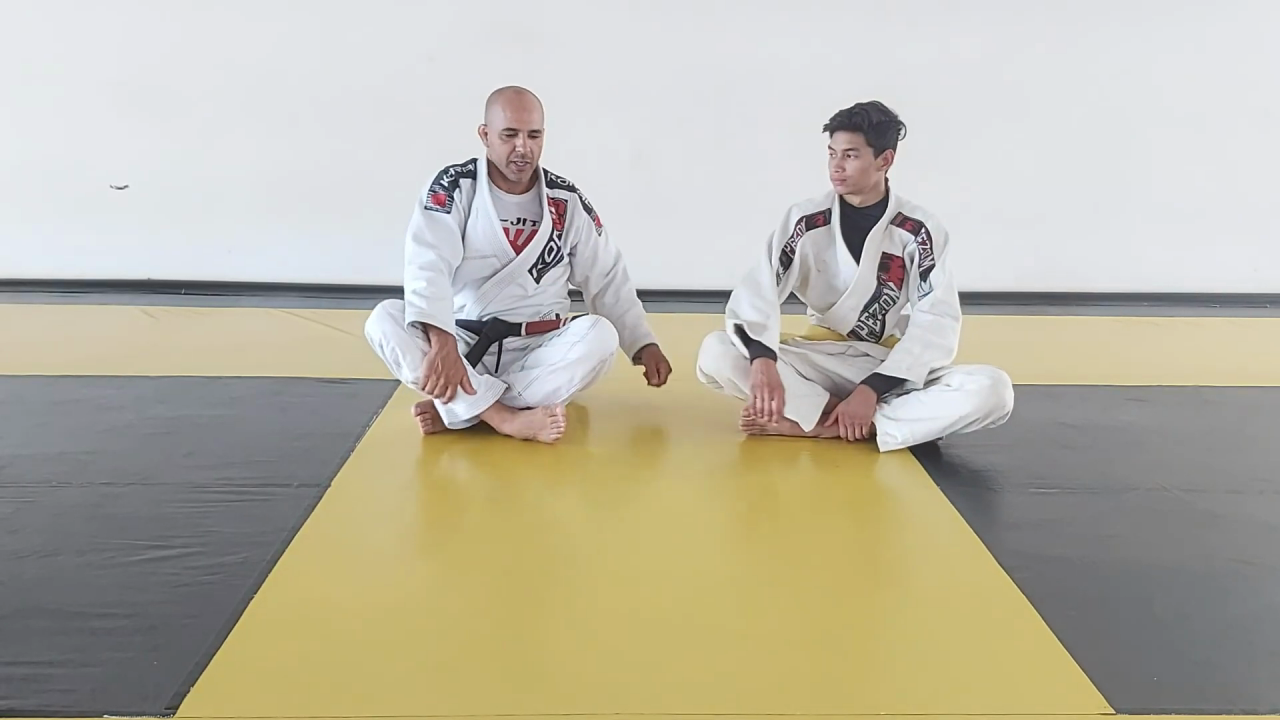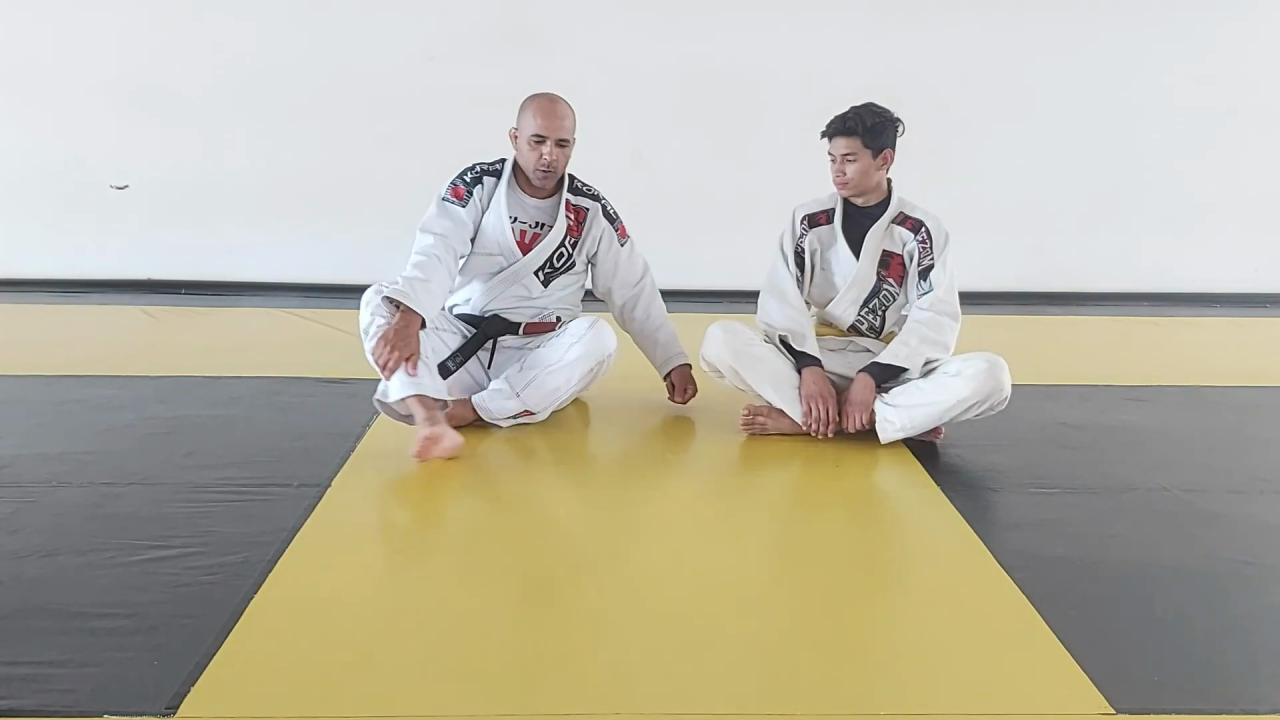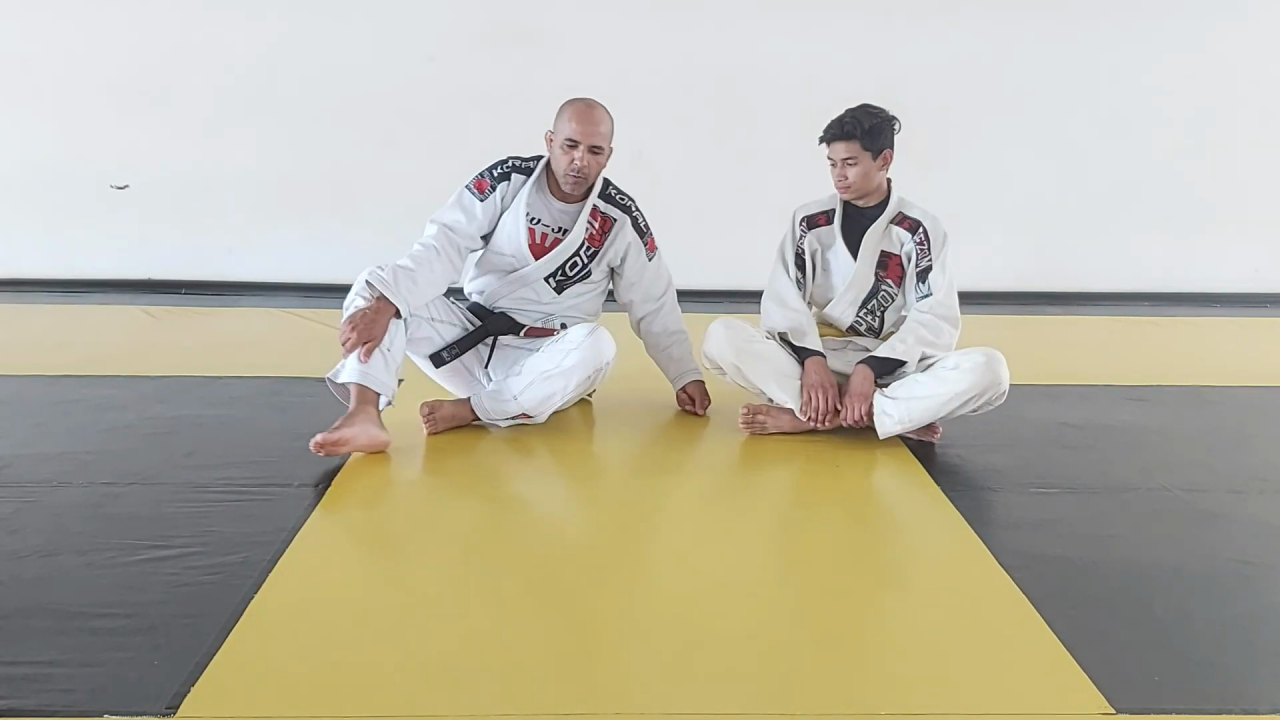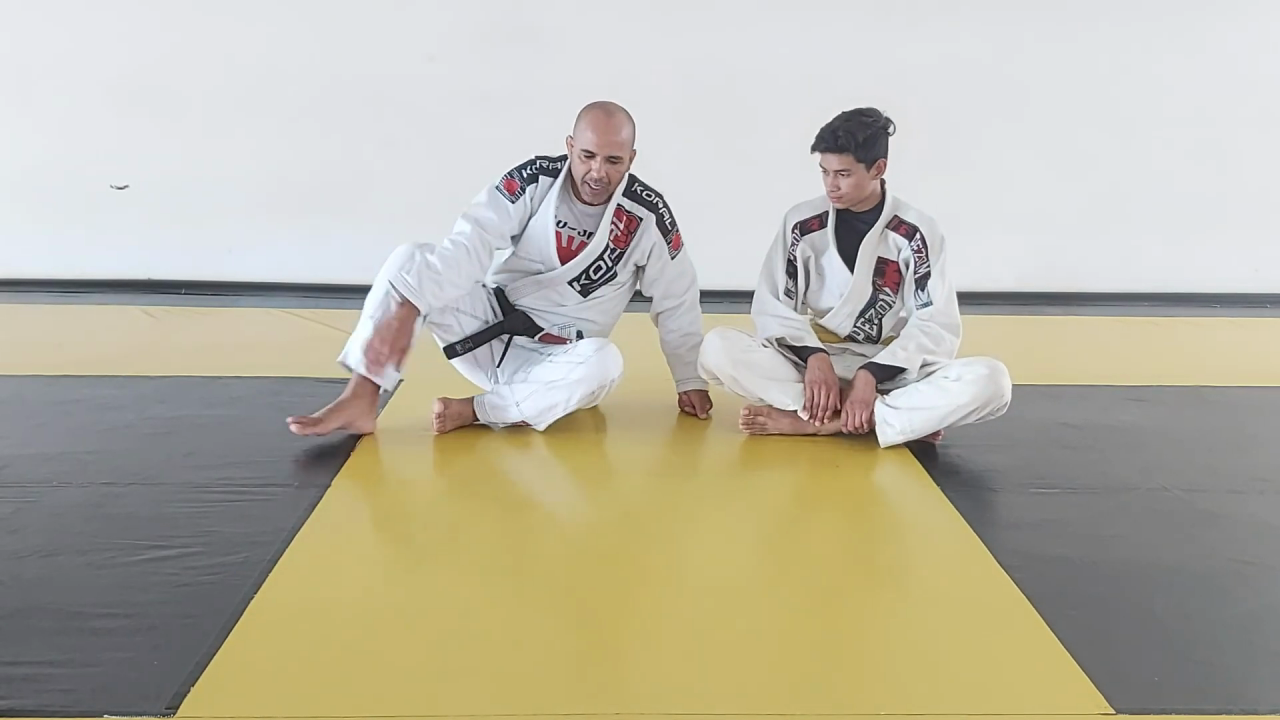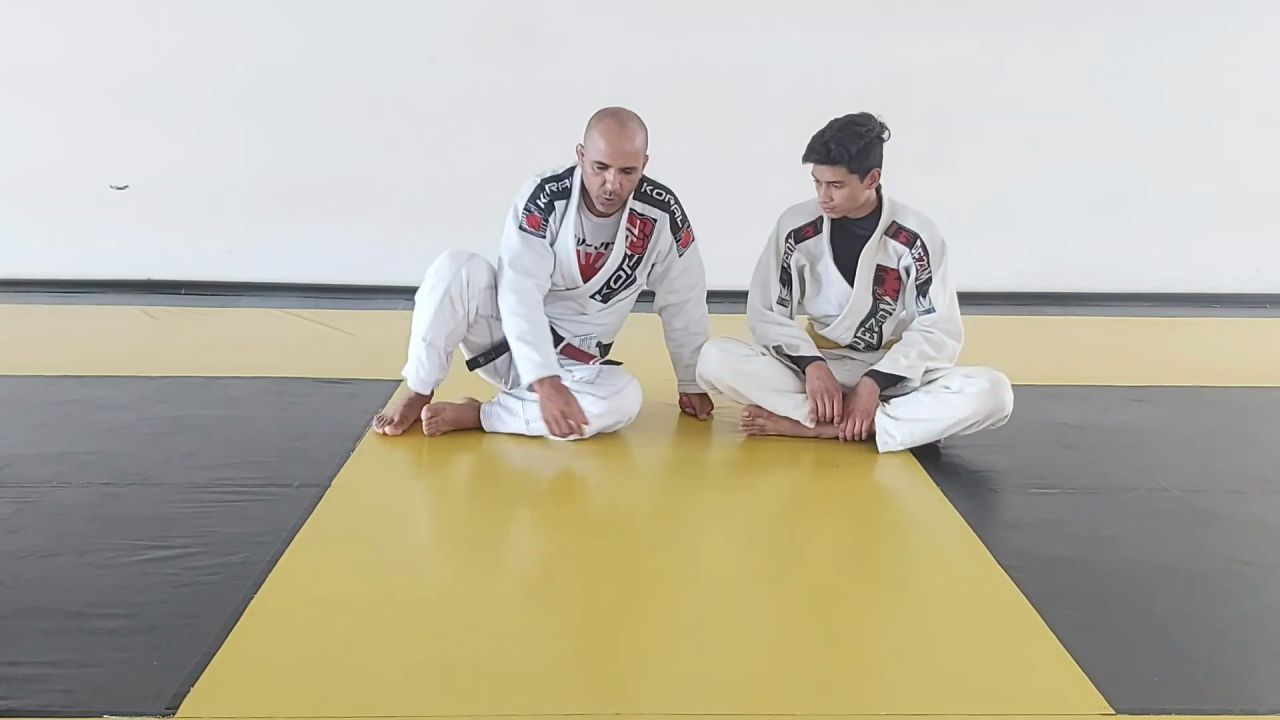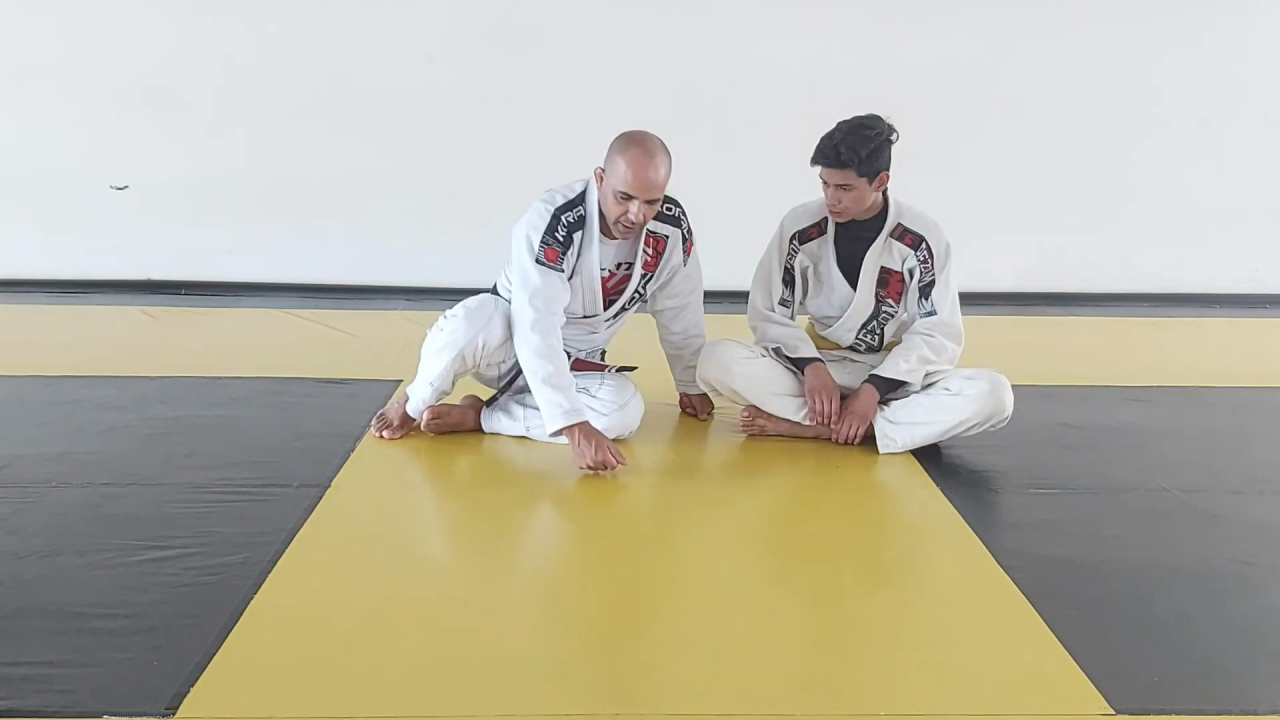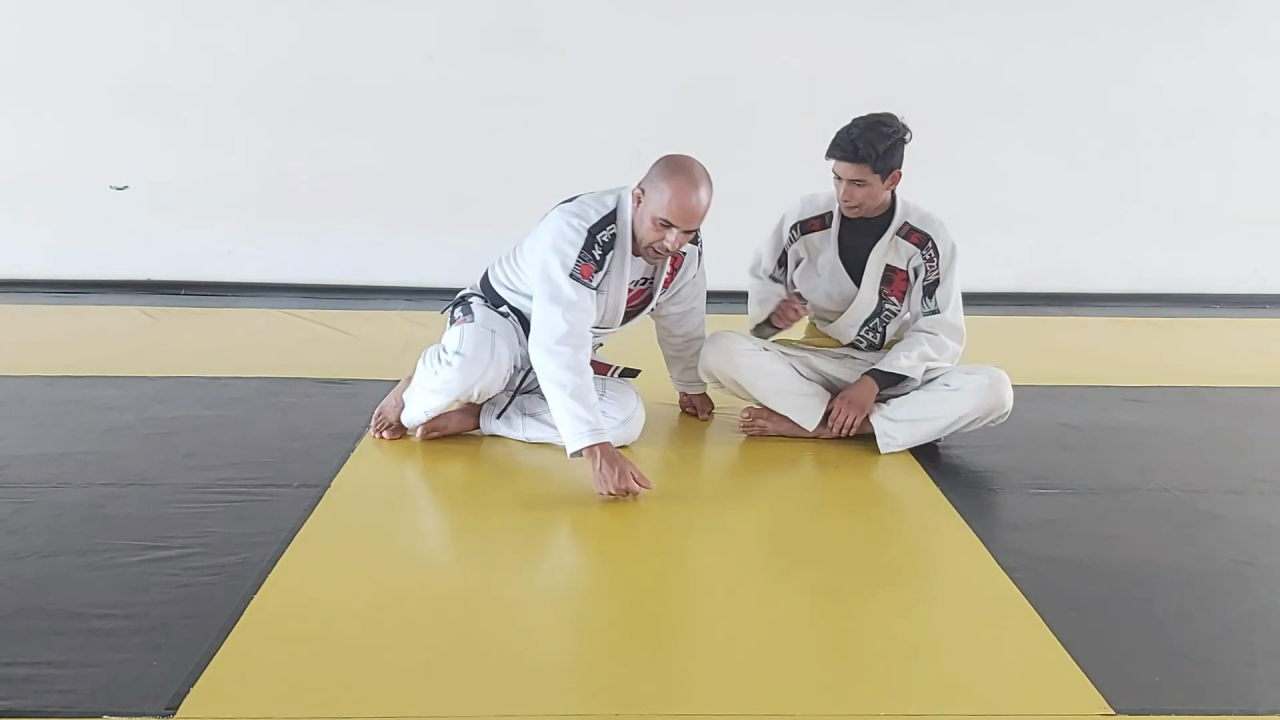
dt=0.3s
person 1, frame 1
left shoulder: (568, 201)
right shoulder: (453, 188)
left elbow: (607, 278)
right elbow: (428, 270)
left wrist: (644, 343)
right wrist: (441, 342)
left hip: (540, 352)
right hip: (465, 348)
left knee: (601, 336)
right knee: (386, 320)
left ankle: (456, 410)
right ankle: (505, 417)
person 1, frame 2
left shoulder: (591, 209)
right shoulder: (476, 185)
left elbow: (634, 291)
right elbow: (434, 256)
left wrist: (674, 362)
right wrist: (408, 318)
left hip: (540, 356)
right hip: (464, 346)
left knee: (597, 339)
right knee: (379, 302)
left ankle: (469, 411)
right ankle: (431, 420)
person 1, frame 3
left shoulder: (620, 218)
right shoulder: (507, 179)
left elbow: (655, 305)
right elbow: (442, 246)
left wrist: (686, 376)
right wrist: (385, 303)
left hip: (545, 359)
right hip: (470, 336)
left knee: (596, 346)
right knee: (378, 284)
left ankle: (470, 410)
right ankle: (364, 417)
person 1, frame 4
left shoulder: (648, 215)
right shoulder: (533, 180)
left elbow: (676, 301)
right elbow: (468, 248)
left wrist: (690, 381)
right wrist: (405, 310)
left hip: (556, 358)
right hip: (492, 328)
left knee: (602, 364)
right knee: (411, 260)
left ankle: (476, 411)
right ankle: (360, 402)
person 1, frame 5
left shoulder: (662, 213)
right shoulder: (543, 196)
left elbow: (683, 301)
right elbow: (519, 294)
left wrist: (691, 383)
right wrist: (548, 382)
left hip: (574, 358)
right hip: (506, 332)
left knee: (623, 398)
right knee: (456, 268)
left ankle: (479, 416)
right ankle: (418, 395)
person 1, frame 6
left shoulder: (671, 226)
right shoulder: (551, 220)
left elbow: (680, 307)
right elbow: (535, 331)
left wrist: (690, 385)
right wrist: (575, 426)
left hip: (576, 364)
right hip: (509, 341)
left knee: (625, 410)
right knee: (475, 321)
left ankle: (480, 415)
right ankle: (414, 405)
person 1, frame 7
left shoulder: (681, 243)
right shoulder: (574, 230)
left elbow: (680, 316)
right elbow: (557, 350)
left wrist: (690, 385)
right wrist: (599, 452)
left hip: (568, 357)
right hip: (501, 318)
left knee: (626, 418)
right knee: (474, 366)
left ankle: (477, 414)
right ankle: (413, 397)
person 2, frame 1
left shoulder: (920, 229)
right shoulder: (804, 220)
left elbow: (935, 322)
right elbow: (758, 291)
left wrist: (871, 389)
right wrist: (763, 359)
left hip: (891, 368)
right hip: (821, 361)
left knee: (992, 391)
right knee: (717, 354)
left ankle: (818, 424)
person 2, frame 2
left shoulder: (921, 229)
right shoulder: (808, 219)
left elbow: (934, 319)
right elbow: (781, 298)
left wrist: (871, 376)
right wrist: (809, 368)
left hip: (891, 366)
right hip: (820, 357)
left knee: (989, 376)
right knee: (720, 341)
left ankle: (806, 419)
person 2, frame 3
left shoulder: (921, 229)
right shoulder: (809, 220)
left elbow: (935, 321)
right elbow: (782, 300)
left wrist: (870, 368)
right wrist: (812, 360)
left hip: (892, 364)
right hip: (819, 355)
left knee: (987, 369)
right knee: (721, 337)
left ankle: (811, 416)
person 2, frame 4
left shoulder: (918, 232)
right shoulder: (802, 222)
left elbow: (936, 327)
right elbow: (773, 306)
left wrist: (871, 374)
right wrist: (814, 357)
left hip: (892, 368)
right hip: (816, 360)
left knee: (990, 382)
right knee: (718, 349)
left ankle: (811, 419)
person 2, frame 5
left shoulder: (916, 235)
right shoulder: (795, 226)
left elbow: (936, 330)
right elbow: (768, 313)
left wrist: (874, 383)
right wrist: (812, 366)
left hip: (892, 370)
right hip: (817, 364)
left knee: (992, 393)
right knee: (716, 360)
left ankle: (818, 424)
person 2, frame 6
left shoulder: (922, 237)
right shoulder: (799, 226)
left elbow: (936, 334)
right elbow: (768, 313)
left wrist: (874, 388)
right wrist: (811, 366)
left hip: (893, 372)
right hip: (817, 363)
left knee: (993, 395)
right knee: (717, 363)
left ankle: (816, 425)
person 2, frame 7
left shoulder: (927, 236)
right shoulder: (805, 218)
left elbow: (939, 333)
right elbow: (765, 279)
left wrist: (873, 382)
right wrist: (775, 307)
left hip: (893, 369)
right hip: (821, 361)
left knee: (993, 390)
right knee: (719, 352)
left ankle: (816, 423)
